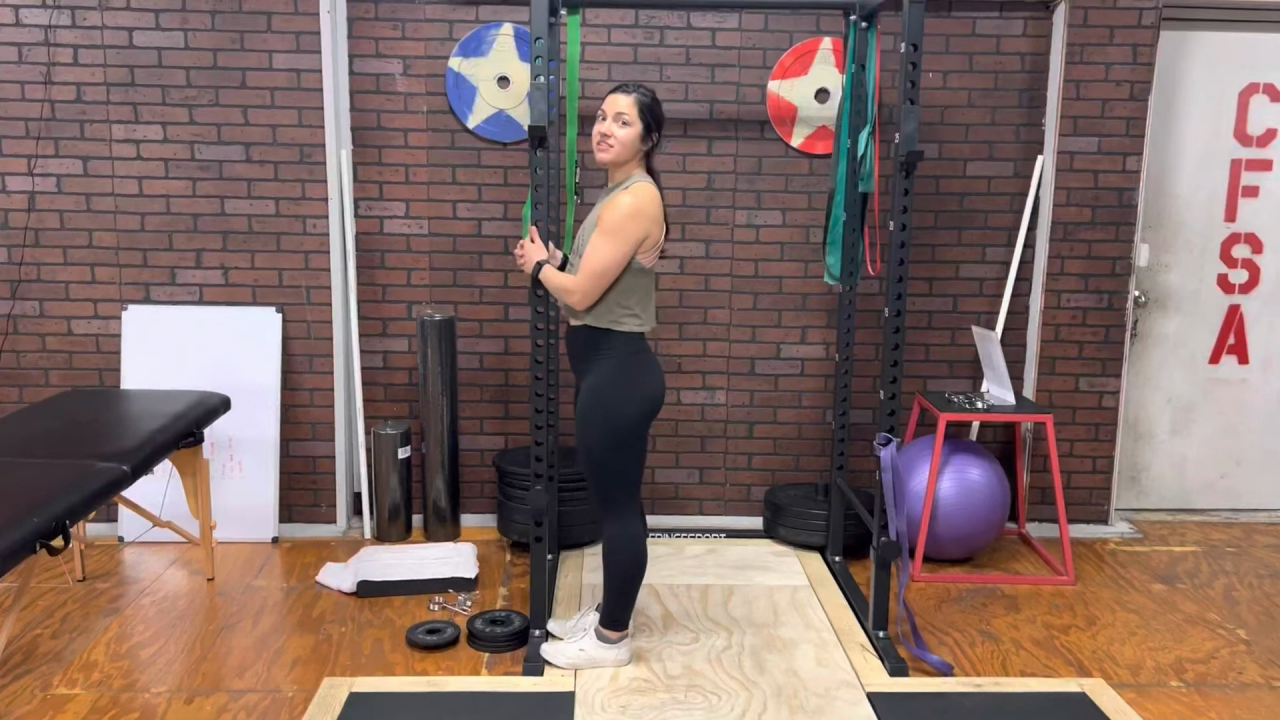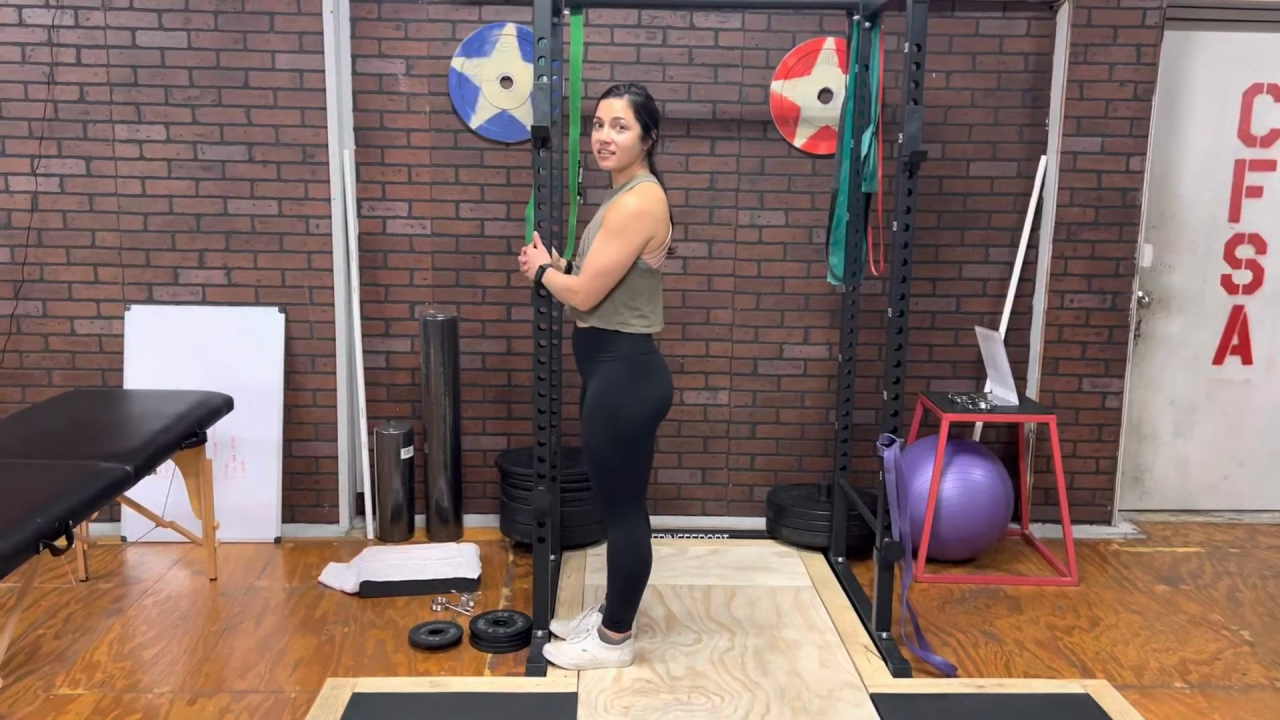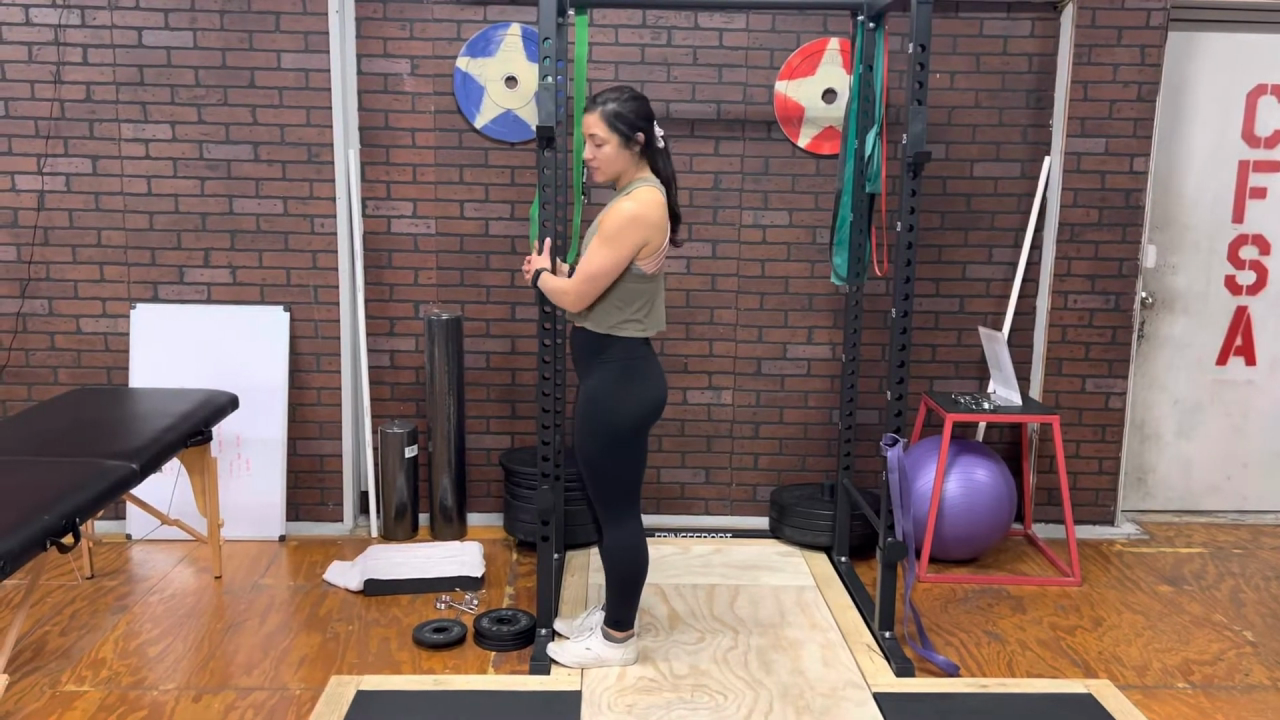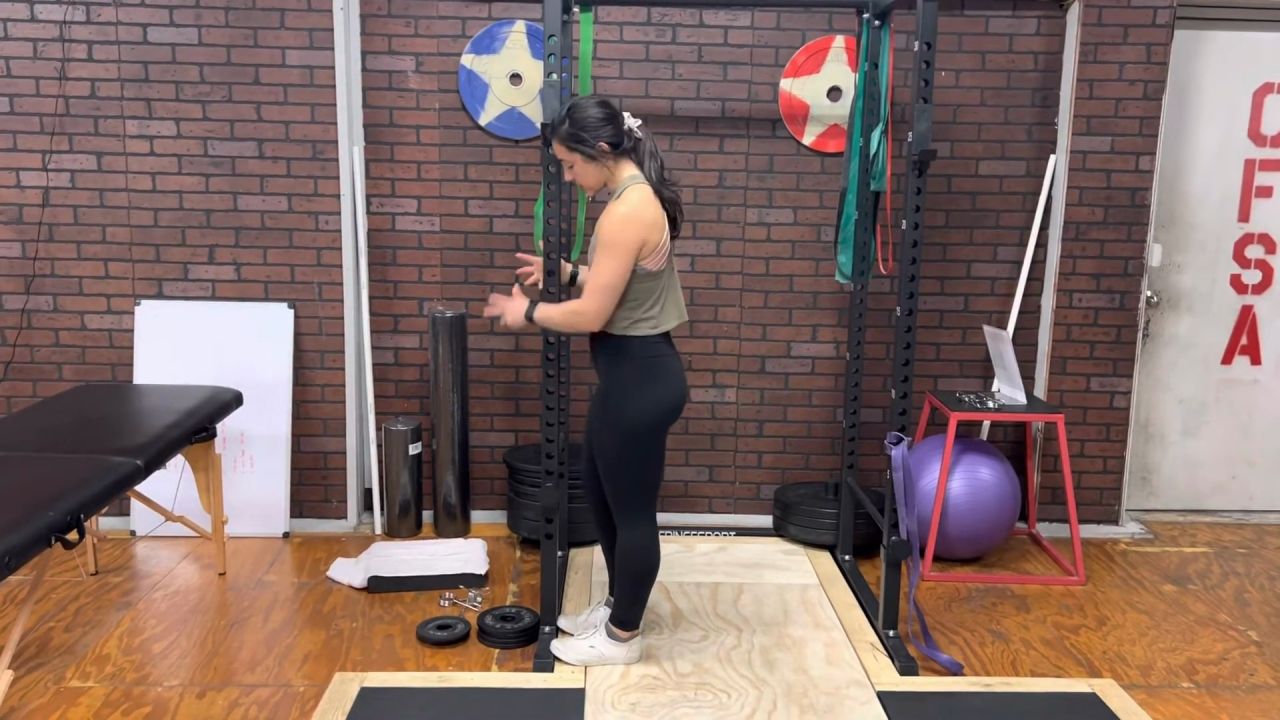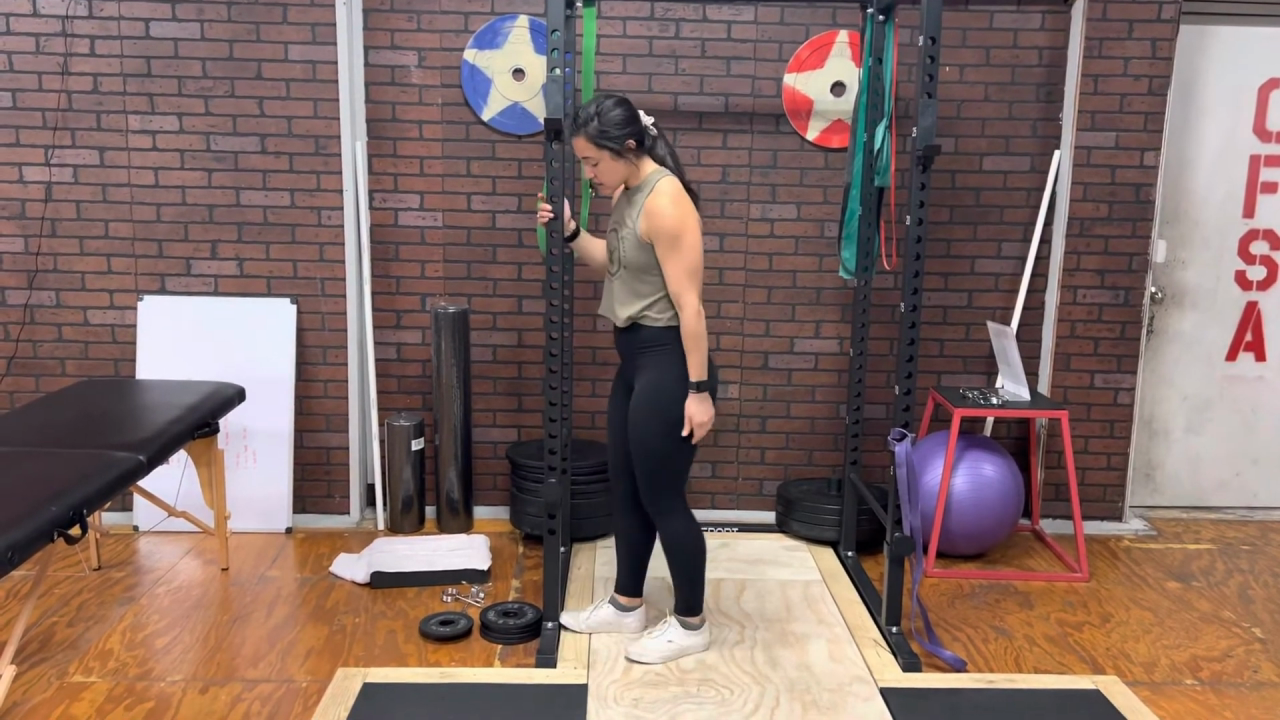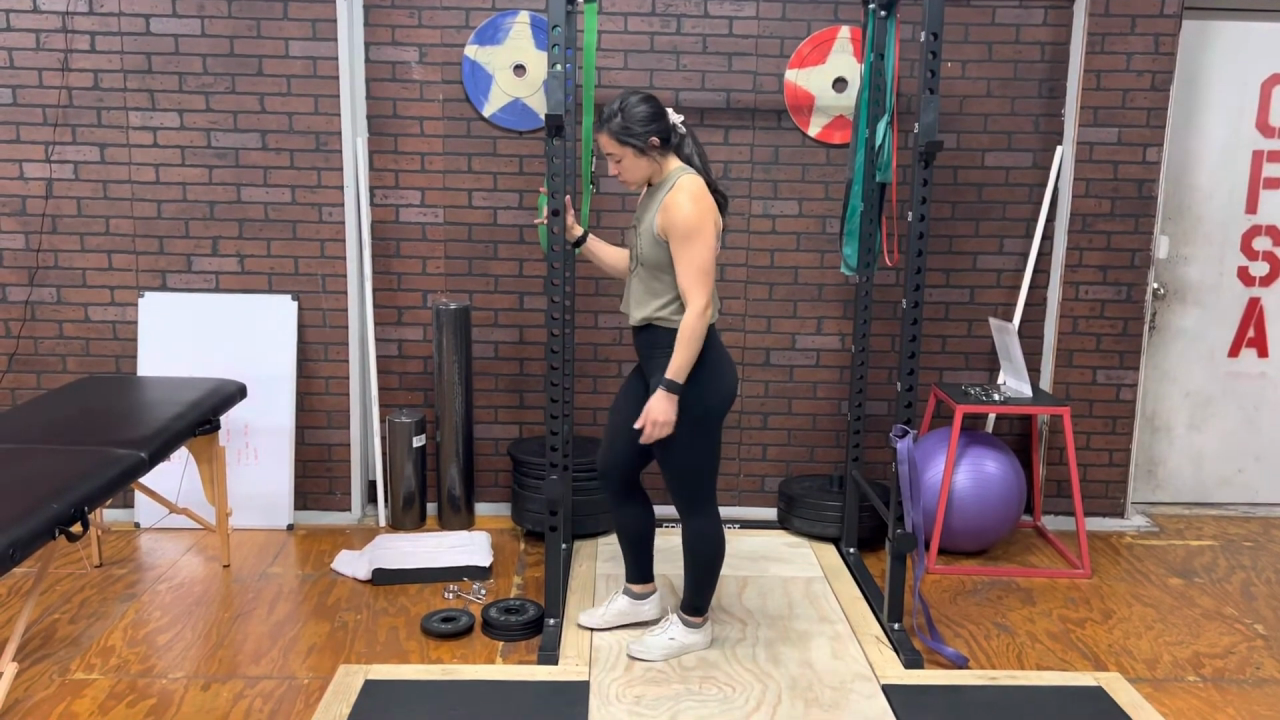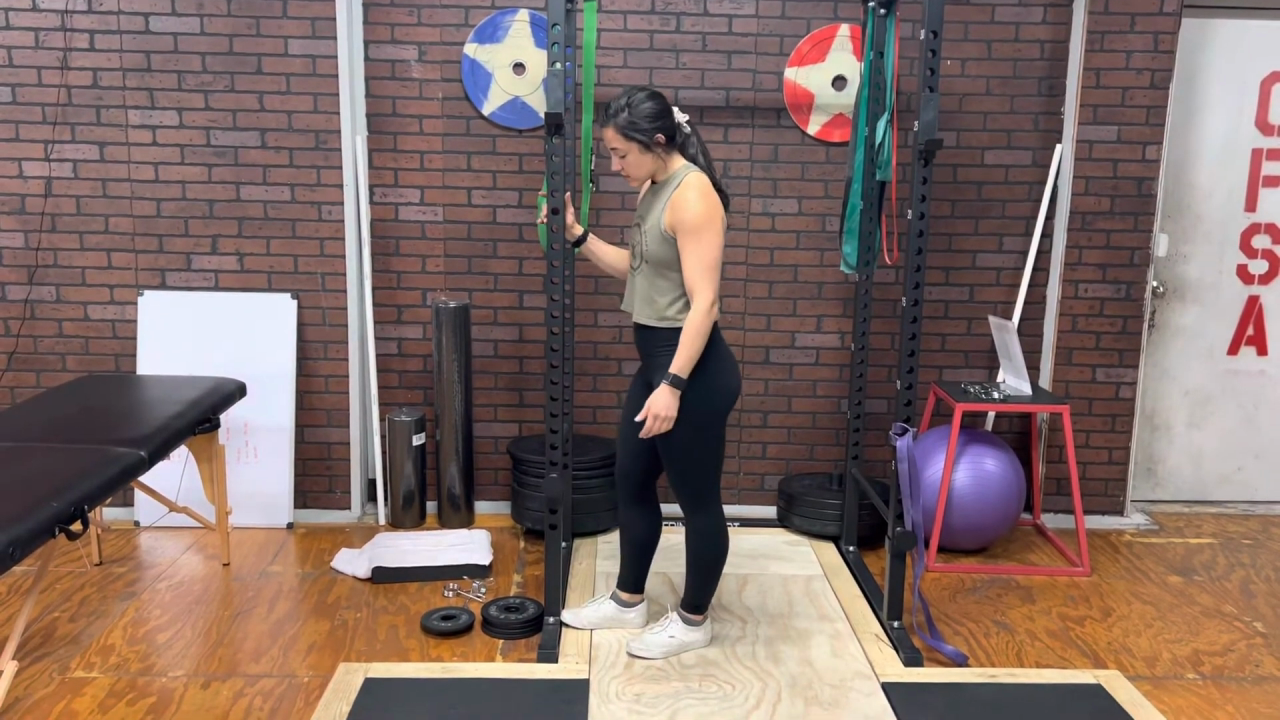
dt=0.7s
person 1, frame 1
left shoulder: (633, 201)
right shoulder: (619, 195)
left elbow: (582, 293)
left wrist: (539, 265)
right wrist: (553, 257)
left hip: (617, 371)
right hip: (605, 367)
left knee: (618, 505)
right knee: (613, 500)
left ankle: (612, 639)
right ankle: (608, 614)
person 1, frame 2
left shoulder: (638, 202)
right shoulder: (625, 197)
left elbow: (585, 294)
left wrist: (541, 270)
right wrist: (557, 264)
left hip: (625, 374)
right hip: (611, 371)
left knee: (623, 509)
right knee: (616, 503)
left ankle: (615, 639)
right ankle: (612, 613)
person 1, frame 3
left shoulder: (633, 209)
right shoulder: (639, 198)
left elbow: (576, 297)
left wrist: (540, 275)
right wrist: (558, 272)
left hip: (619, 378)
right hip: (612, 371)
left knee: (617, 510)
right knee: (605, 502)
left ankle: (617, 638)
right ankle: (613, 610)
person 1, frame 4
left shoulder: (627, 211)
right shoulder: (636, 196)
left elbow: (592, 313)
left wrist: (528, 310)
right wrist: (565, 271)
left hip: (639, 376)
right hip: (630, 370)
left knee: (632, 510)
right knee: (602, 493)
left ankle: (622, 635)
right ankle: (618, 605)
person 1, frame 5
left shoulder: (666, 201)
right shoulder: (628, 192)
left elbow: (690, 305)
left wrist: (698, 390)
right wrist: (570, 231)
left hip: (669, 363)
right hip: (636, 360)
left knee: (663, 498)
right knee: (626, 488)
left ankle: (690, 623)
right ankle: (627, 604)
person 1, frame 6
left shoulder: (687, 198)
right shoulder: (655, 190)
left elbow: (698, 305)
left wrist: (669, 391)
right wrist: (578, 236)
left hip: (688, 369)
right hip: (654, 359)
left knee: (692, 500)
right knee: (615, 471)
left ankle: (693, 621)
right ankle: (641, 593)
person 1, frame 7
left shoulder: (692, 195)
right shoulder: (655, 190)
left elbow: (704, 301)
left wrist: (673, 386)
right wrist: (577, 235)
left hip: (691, 369)
right hip: (655, 361)
left knee: (697, 499)
right knee: (631, 482)
left ankle: (692, 620)
right ankle: (627, 601)
